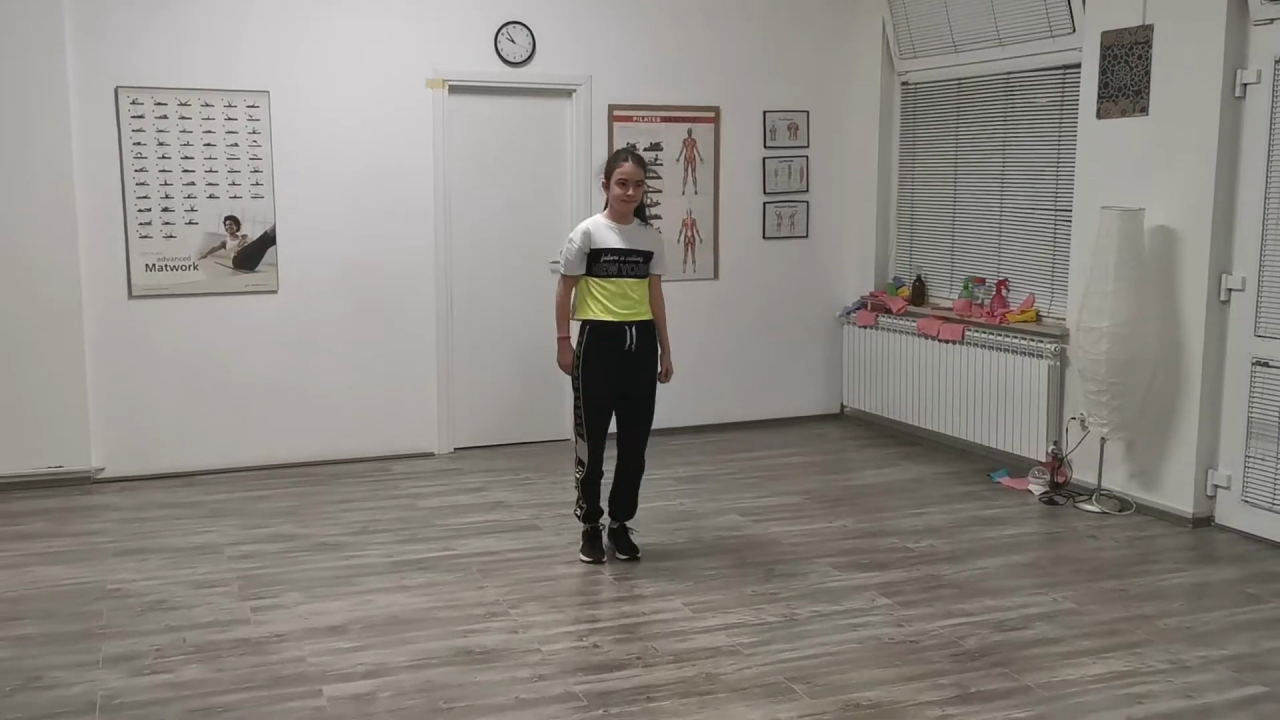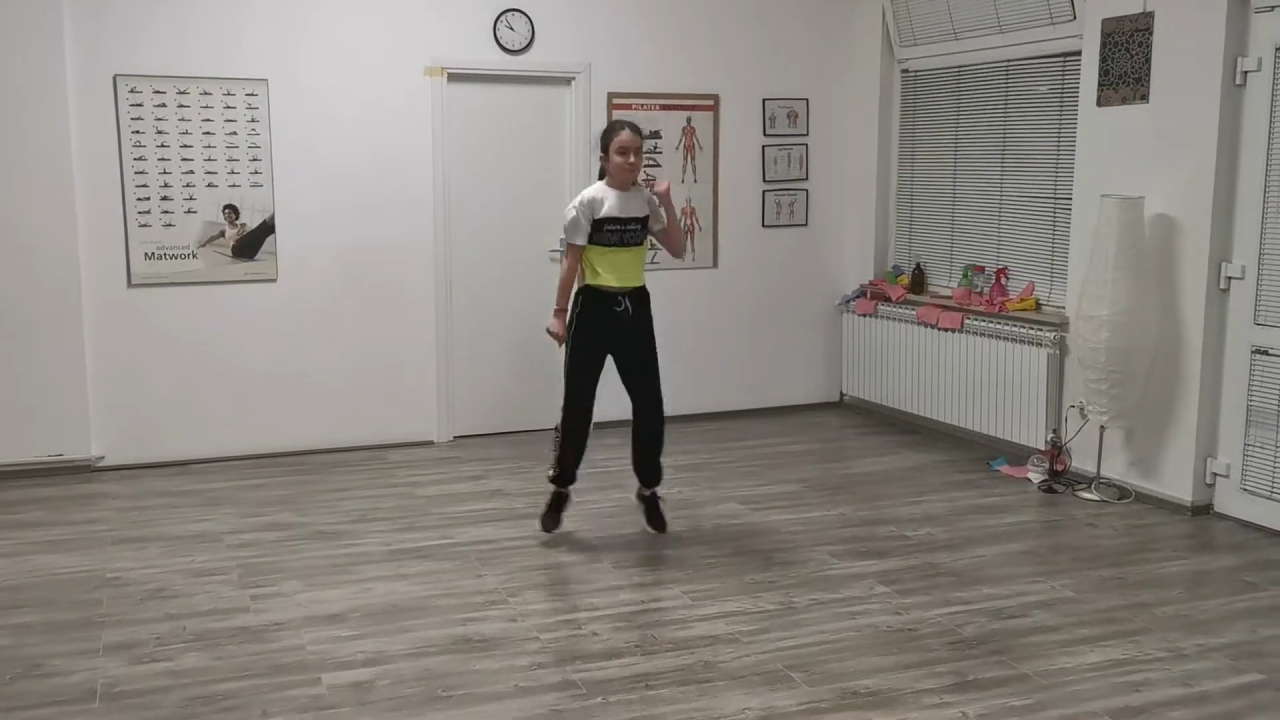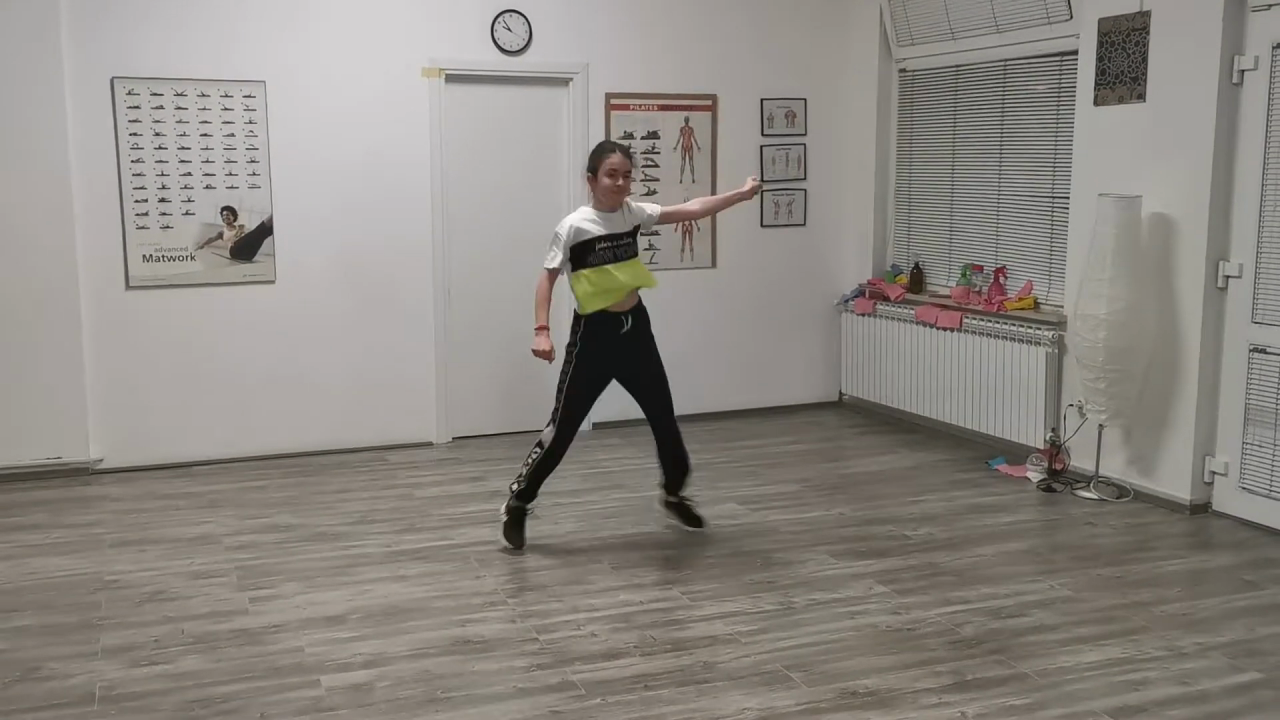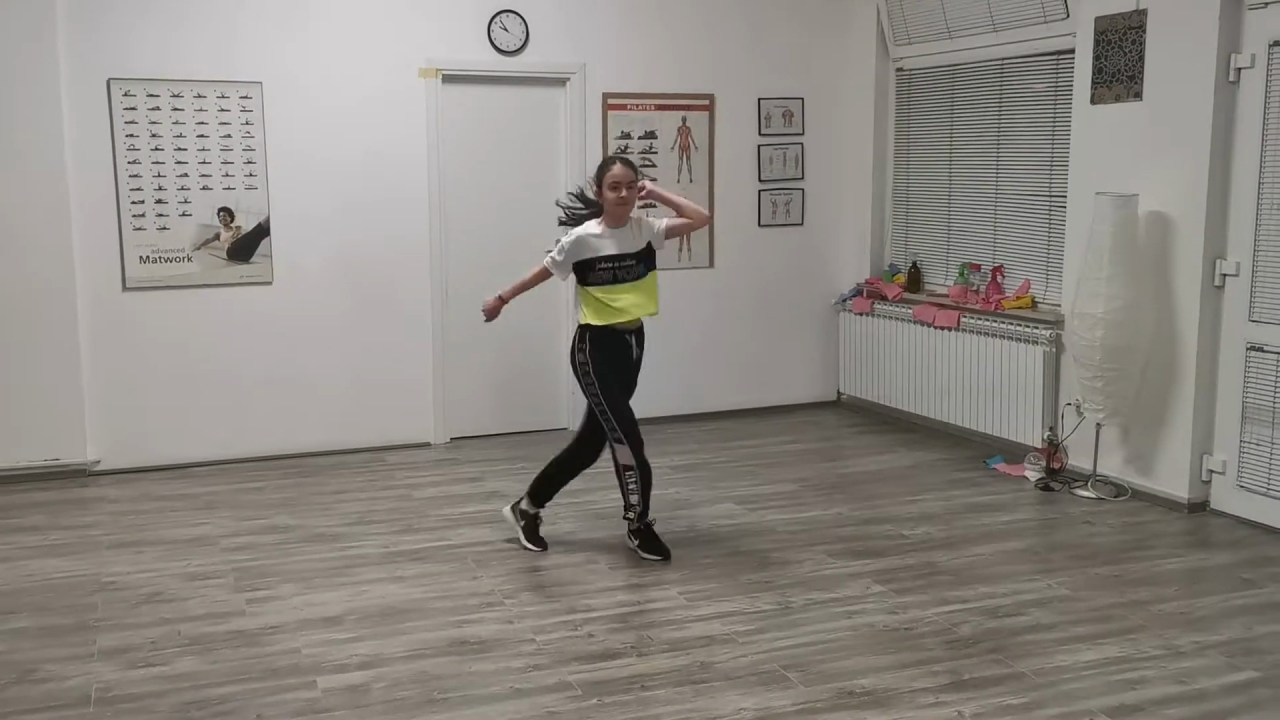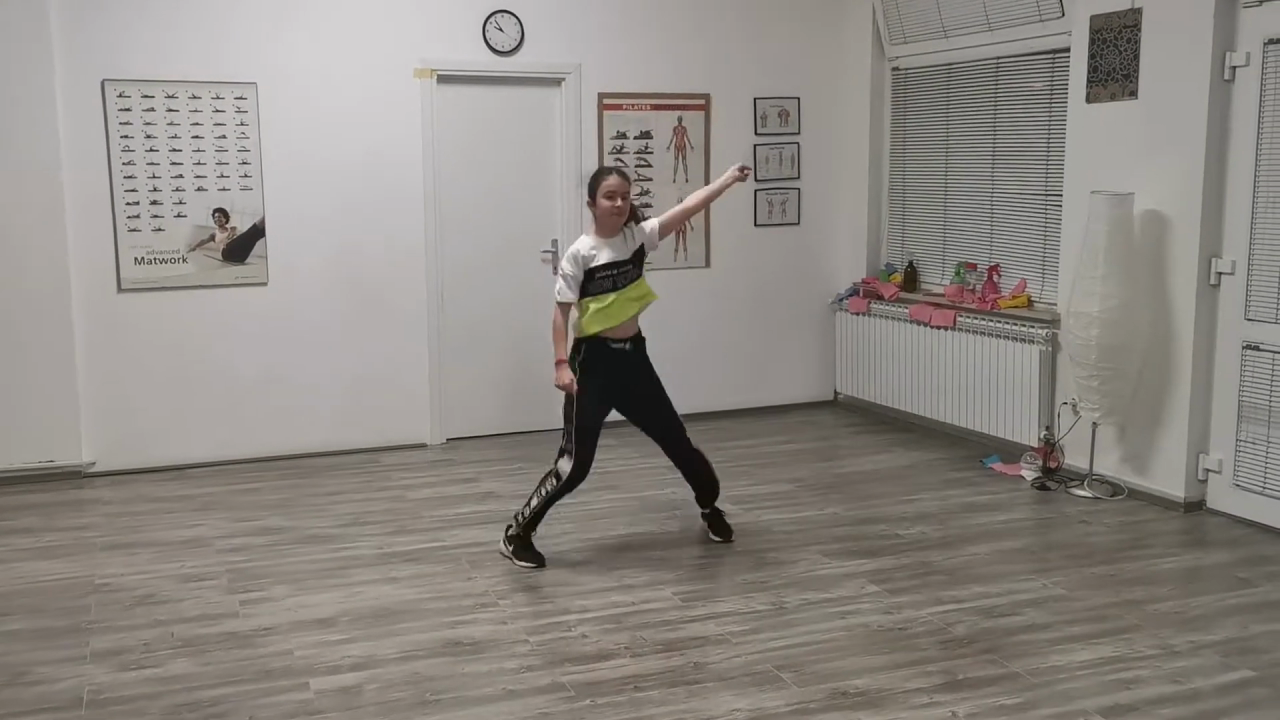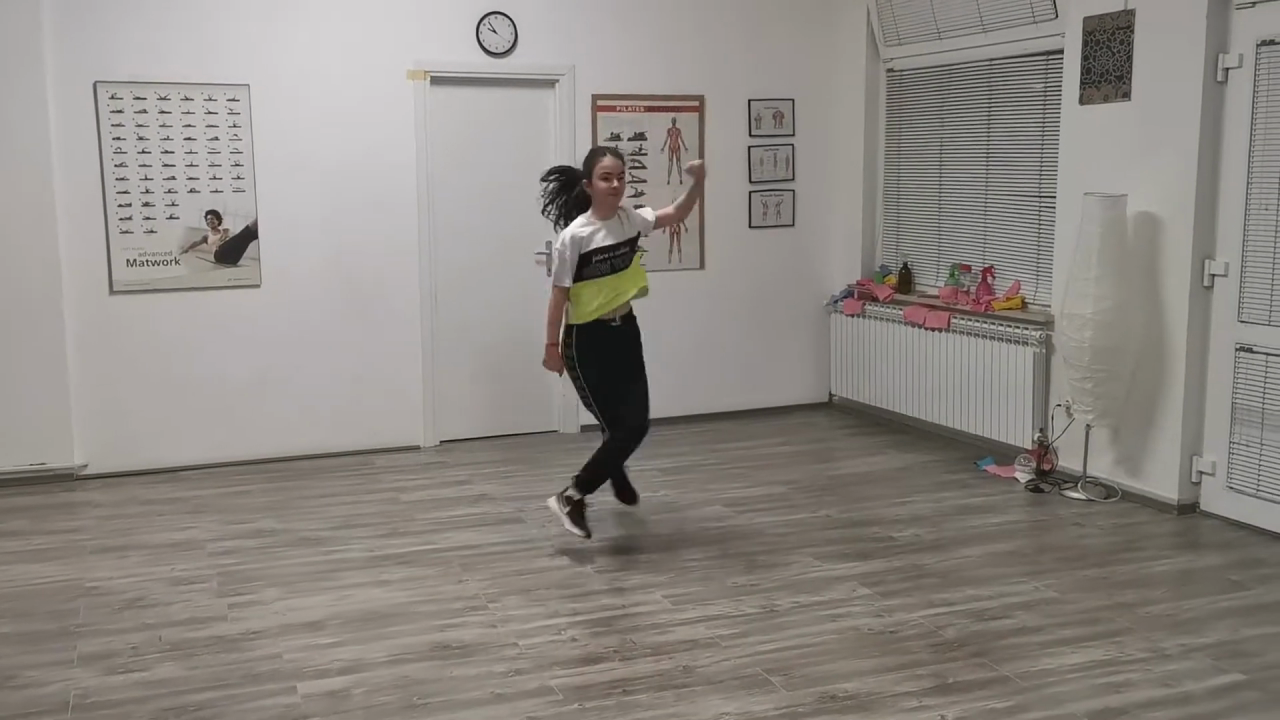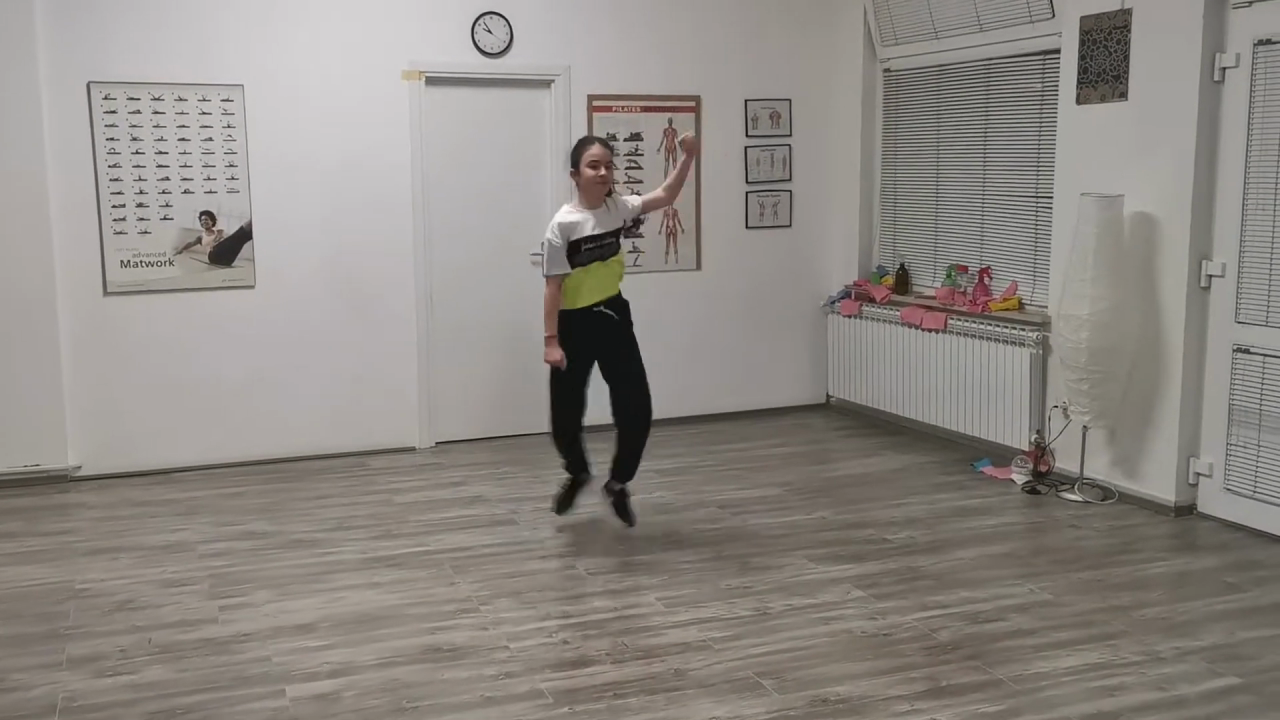
dt=0.3s
person 1, frame 1
left shoulder: (651, 237)
right shoulder: (587, 232)
left elbow: (655, 296)
right elbow: (566, 289)
left wrist: (665, 350)
right wrist: (563, 341)
left hip: (640, 343)
right hip: (598, 341)
left knee: (635, 440)
right knee: (591, 439)
left ankle: (620, 524)
right ankle: (591, 527)
person 1, frame 2
left shoulder: (649, 199)
right shoulder: (588, 202)
left elbow: (677, 251)
right elbow: (571, 260)
left wrist: (669, 210)
right wrist: (559, 314)
left hip: (634, 306)
right hip: (592, 309)
left knee: (649, 405)
right knee: (577, 408)
left ankle: (648, 489)
right ankle: (560, 489)
person 1, frame 3
left shoulder: (633, 212)
right shoulder: (573, 227)
left elbow: (691, 211)
right elbow: (546, 278)
left wrist: (740, 194)
right wrist: (541, 329)
left hip: (636, 330)
right hip: (592, 337)
left knee: (664, 421)
right knee: (561, 428)
left ankle: (674, 495)
right ankle: (518, 504)
person 1, frame 4
left shoulder: (645, 229)
right shoulder: (582, 239)
left elbow: (702, 219)
right elbow: (541, 275)
left wrist: (657, 194)
right wrist: (501, 300)
left hip: (632, 343)
right hip: (595, 348)
left knee: (592, 440)
right knee: (626, 435)
left ankle: (526, 508)
right ankle: (638, 525)
person 1, frame 5
left shoulder: (638, 235)
right shoulder: (577, 254)
left elbow: (686, 209)
right elbow: (563, 314)
left wrist: (729, 179)
right wrist: (562, 365)
left hip: (633, 357)
right hip: (592, 361)
left knee: (677, 442)
right knee: (576, 462)
left ankle: (710, 508)
right ankle: (518, 533)
person 1, frame 6
left shoulder: (632, 218)
right shoulder: (574, 236)
left elbow: (681, 213)
right elbow: (561, 294)
left wrist: (697, 182)
right wrist: (551, 346)
left hip: (624, 333)
right hip: (586, 338)
left knee: (632, 424)
right knee: (620, 425)
left ankle: (573, 496)
person 1, frame 7
left shoulder: (618, 207)
right shoulder: (562, 225)
left elbow: (666, 196)
right elbow: (553, 286)
left wrist: (687, 158)
right wrist: (551, 340)
left hip: (614, 316)
right hip: (574, 324)
left knee: (636, 411)
right knee: (565, 417)
left ankle: (618, 484)
right ankle: (577, 473)
